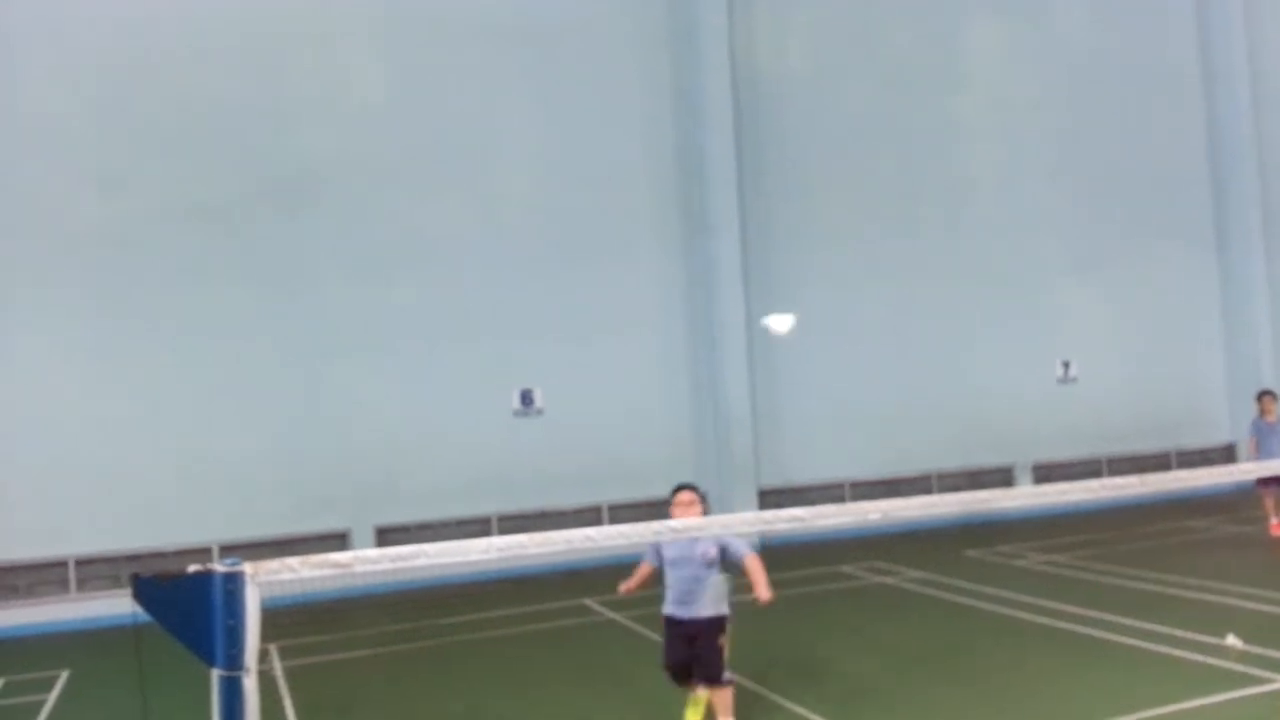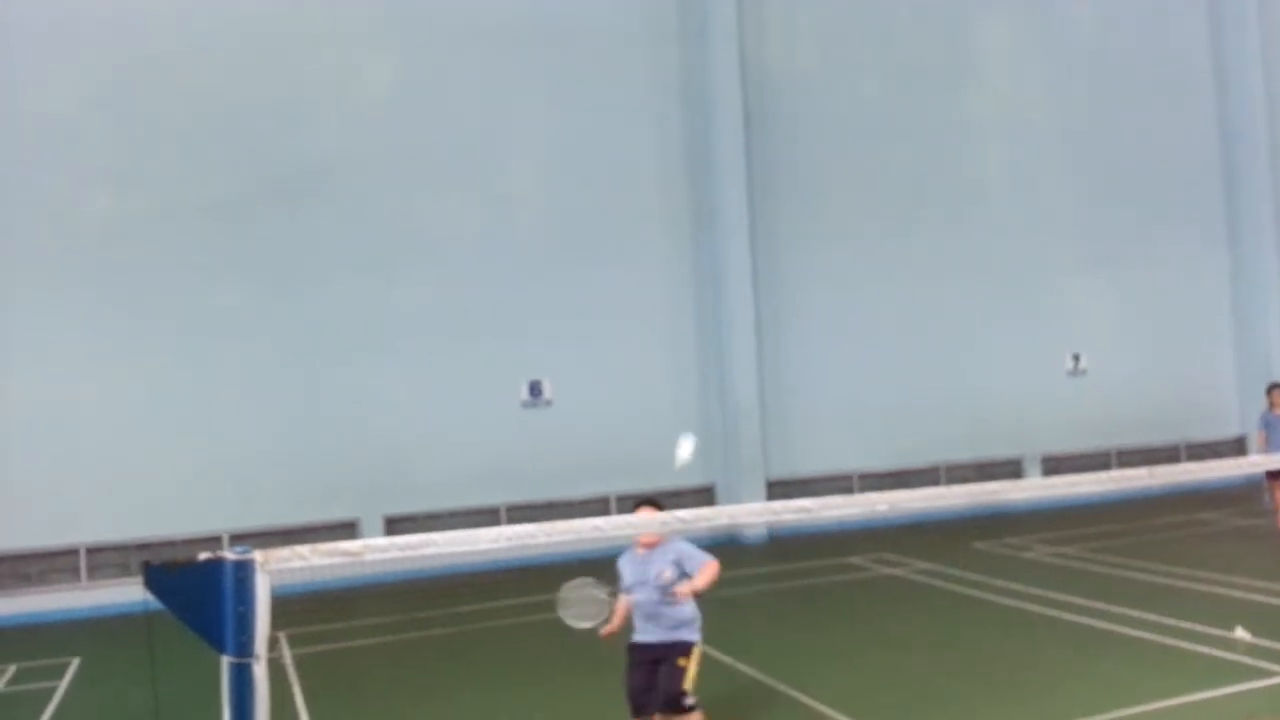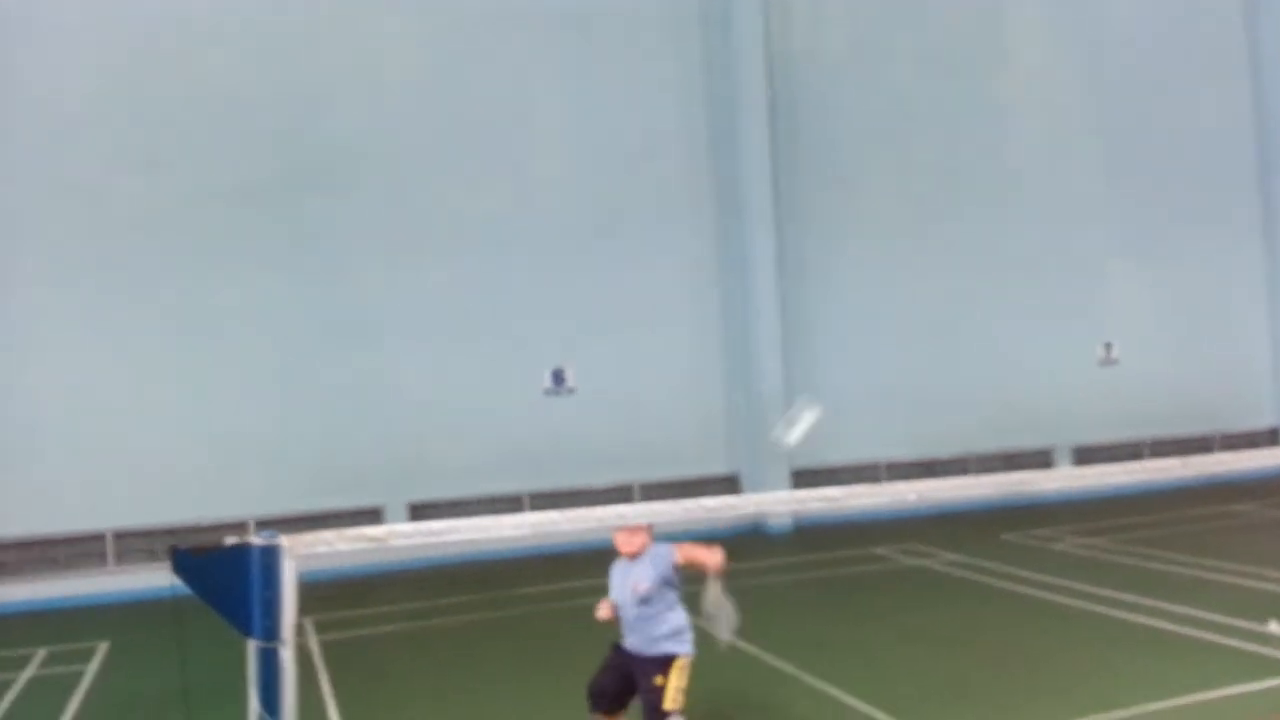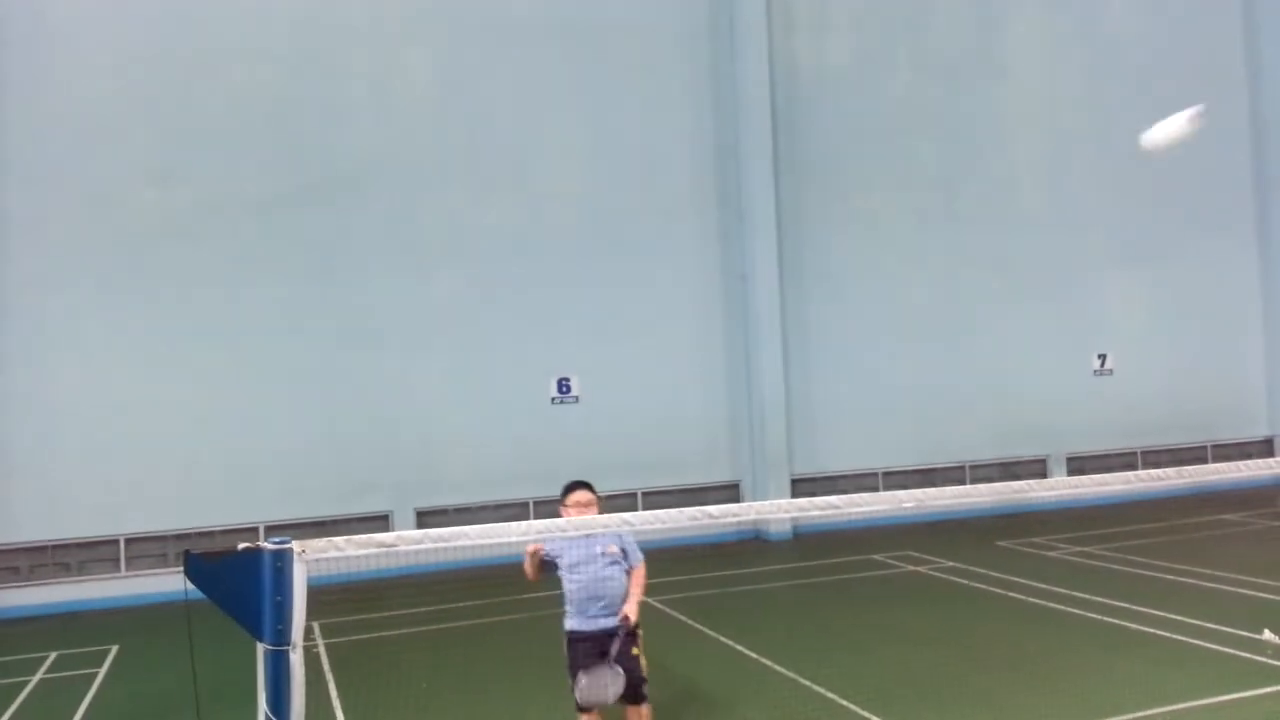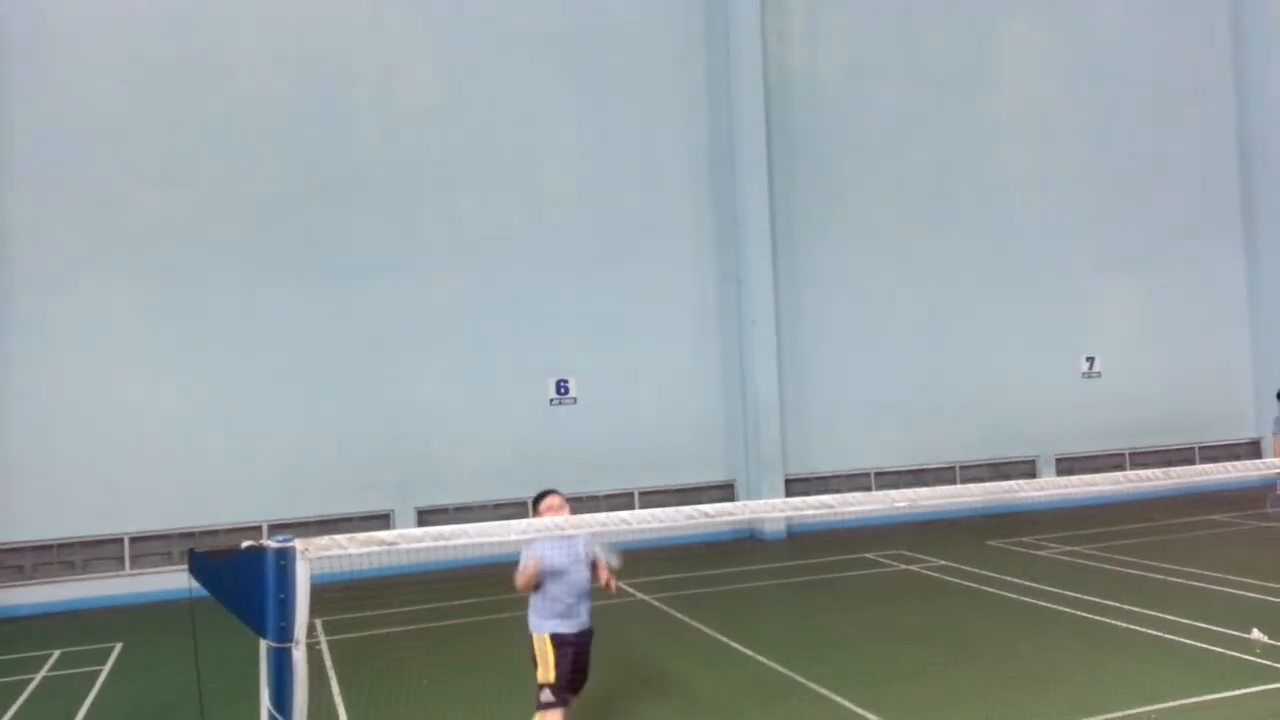
dt=0.3s
person 1, frame 1
left shoulder: (717, 535)
right shoulder: (663, 539)
left elbow: (749, 557)
right elbow: (649, 564)
left wrist: (762, 587)
right wrist: (633, 583)
left hip: (712, 615)
right hip: (675, 616)
left knee: (714, 673)
right knee: (677, 665)
right ankle: (696, 695)
person 1, frame 2
left shoulder: (678, 549)
right shoulder: (625, 561)
left elbow: (711, 566)
left wrist: (695, 585)
right wrist: (614, 623)
left hip: (682, 638)
right hip: (643, 642)
left knee: (673, 698)
person 1, frame 3
left shoulder: (658, 557)
right shoulder: (616, 569)
left elbow: (682, 552)
left wrist: (708, 557)
right wrist: (605, 609)
left hip: (668, 651)
right hip: (631, 649)
right knee: (600, 696)
person 1, frame 4
left shoulder: (617, 534)
right shoulder: (557, 544)
left elbow: (638, 567)
right elbow: (533, 574)
left wrist: (633, 601)
right wrist: (531, 556)
left hip: (621, 625)
right hip: (581, 629)
left knee: (634, 685)
person 1, frame 5
left shoulder: (582, 537)
right shoulder: (536, 547)
left elbow: (596, 560)
right elbow: (522, 586)
left wrist: (606, 578)
right wrist: (529, 572)
left hip: (580, 625)
right hip: (548, 628)
left knee: (575, 683)
right knee: (552, 689)
